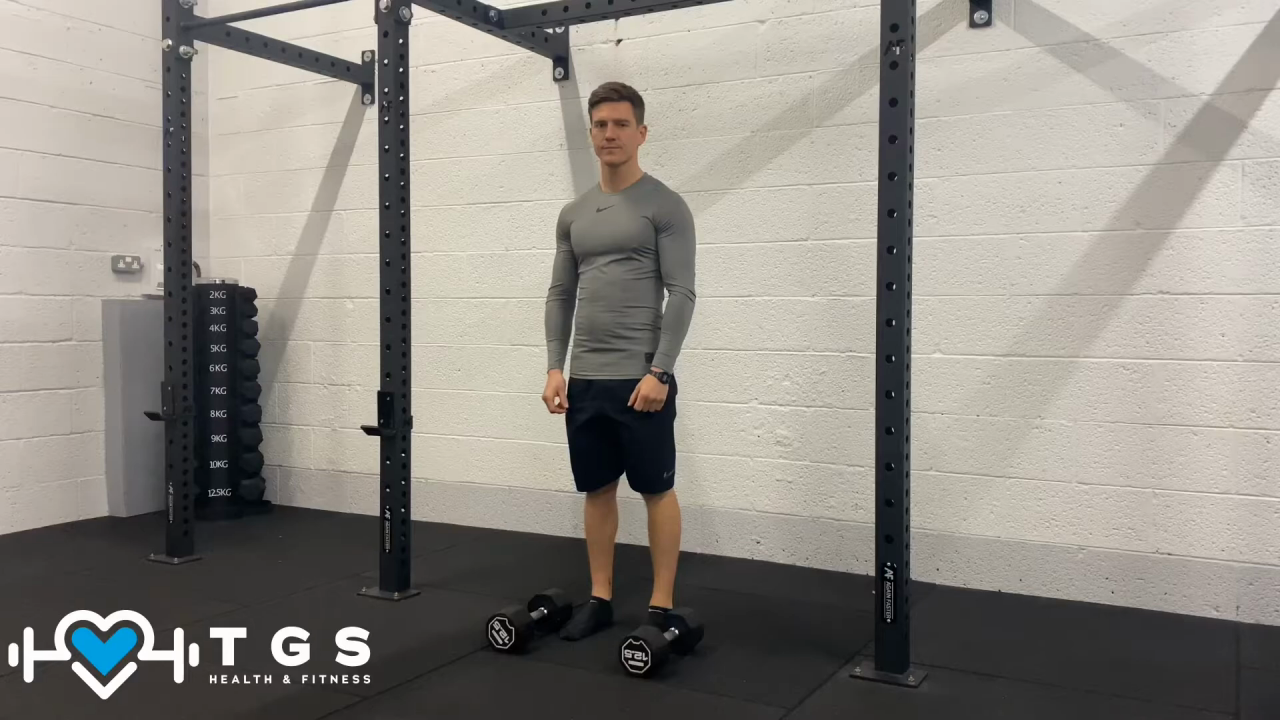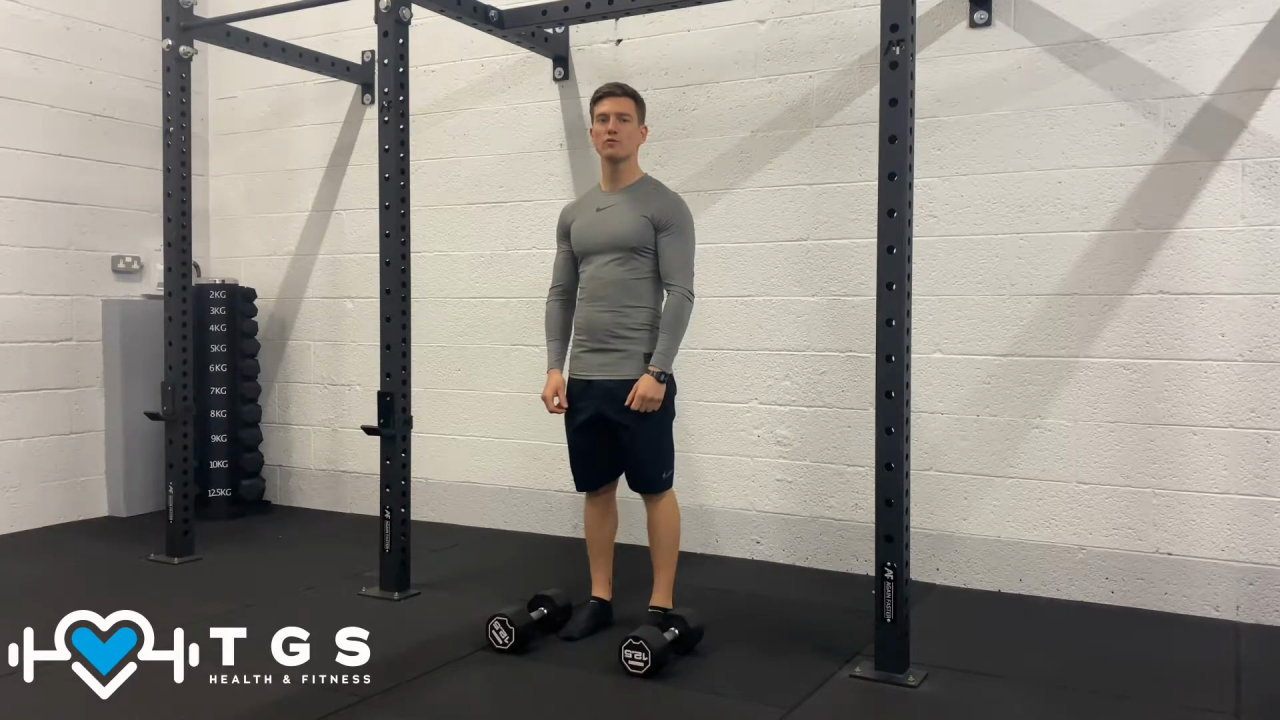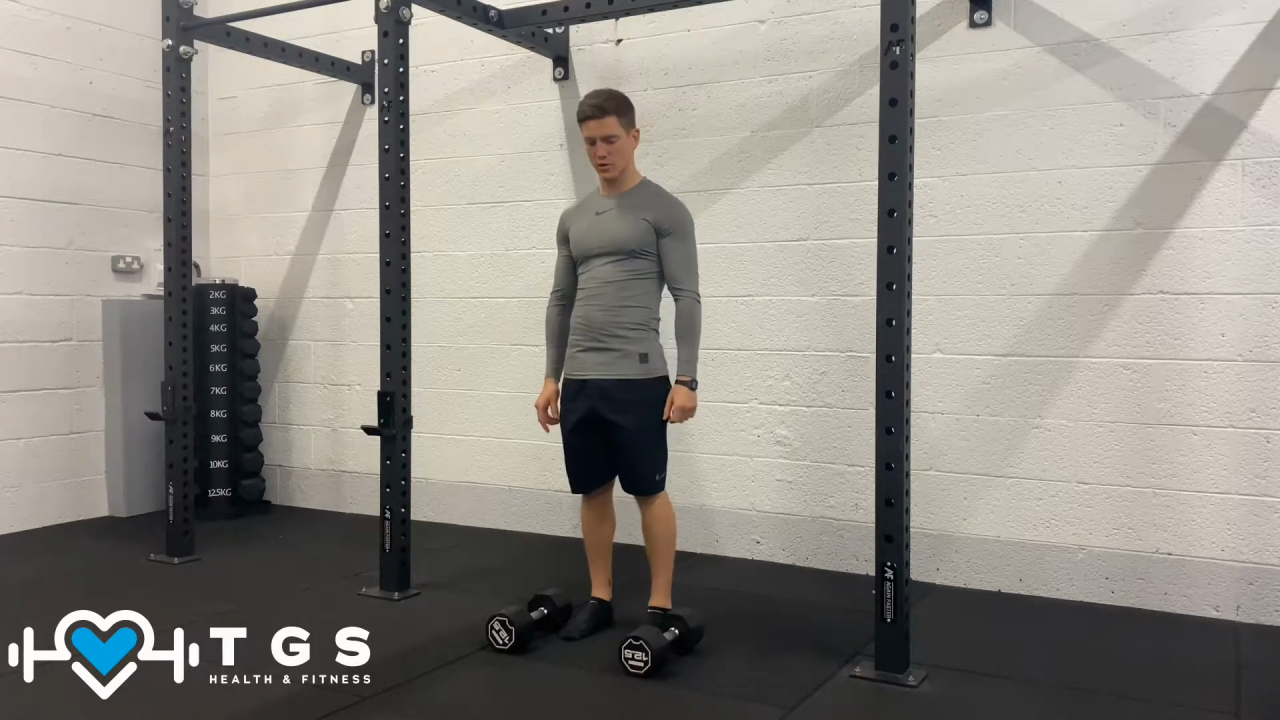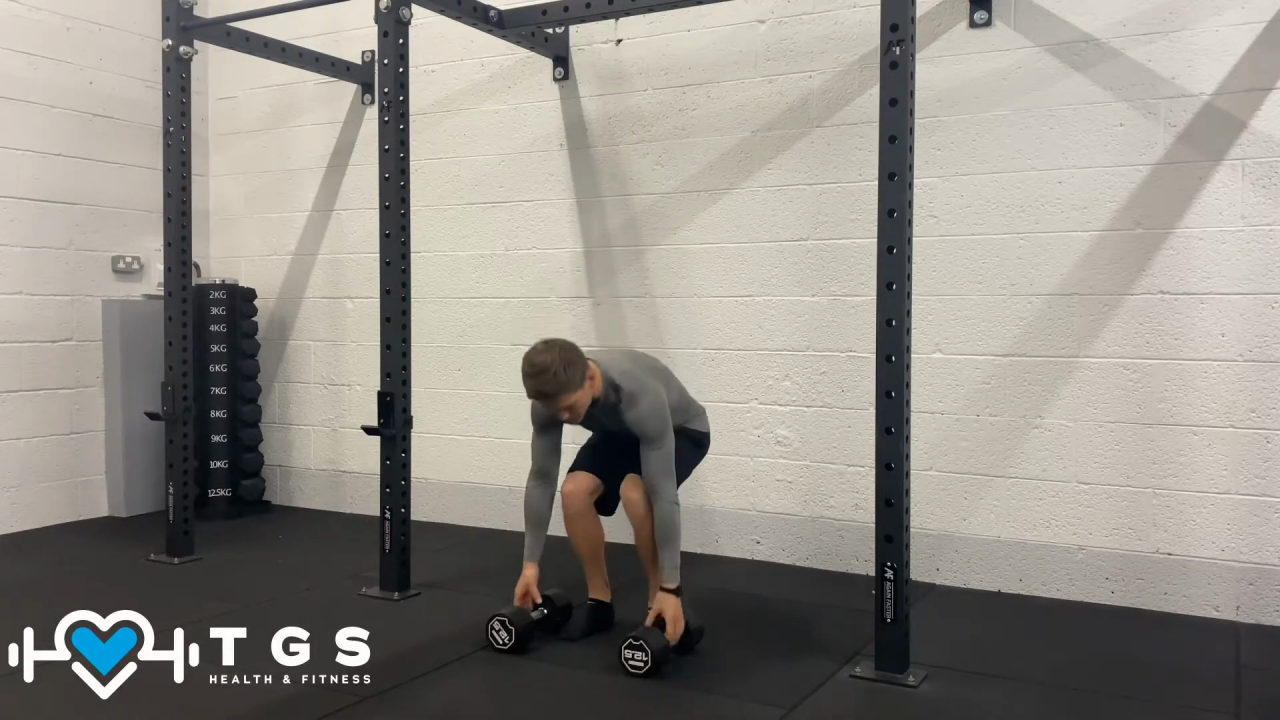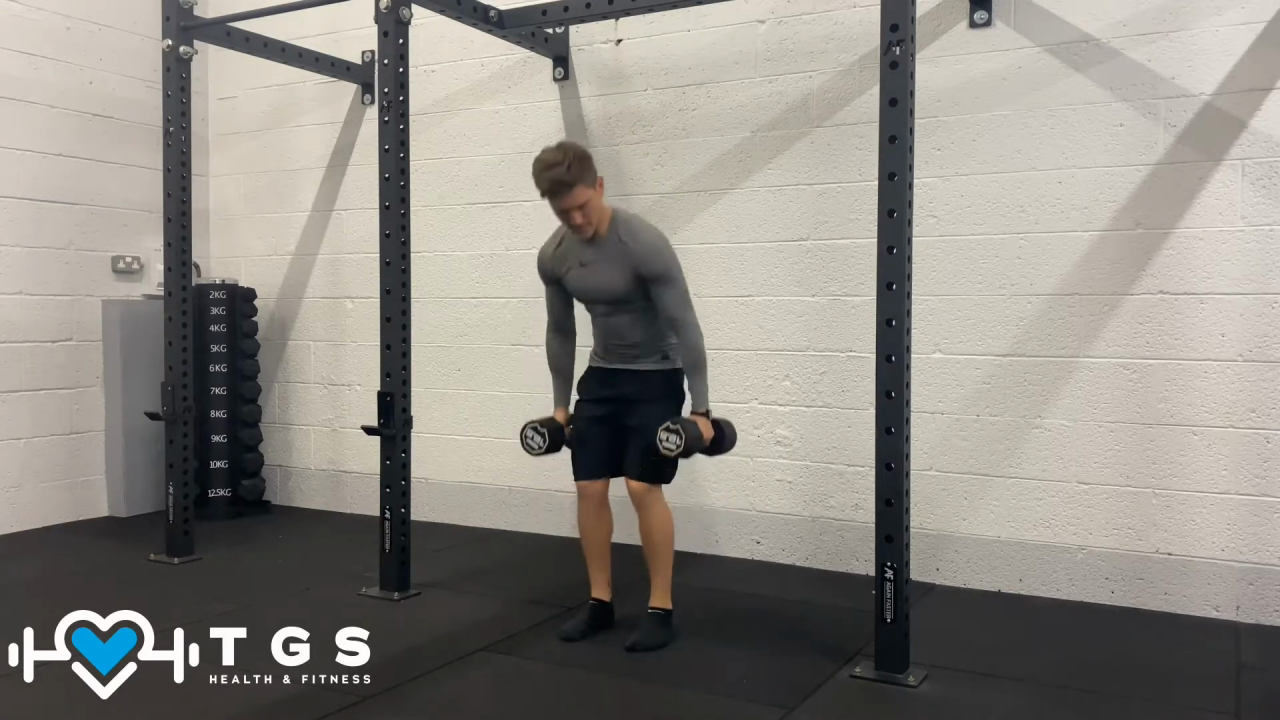
dt=1s
person 1, frame 1
left shoulder: (664, 206)
right shoulder: (573, 214)
left elbow: (681, 294)
right elbow: (560, 295)
left wrist: (659, 371)
right wrist: (555, 367)
left hip: (641, 377)
right hip: (585, 379)
left knee: (655, 489)
right knee: (597, 489)
left ankle: (661, 606)
right ankle: (600, 598)
person 1, frame 2
left shoulder: (664, 205)
right shoulder: (574, 213)
left elbow: (680, 294)
right elbow: (560, 294)
left wrist: (657, 370)
right wrist: (555, 367)
left hip: (640, 377)
right hip: (584, 378)
left knee: (655, 489)
right knee: (596, 489)
left ankle: (661, 605)
right ankle: (600, 598)
person 1, frame 3
left shoulder: (664, 209)
right shoulder: (573, 217)
left elbow: (686, 297)
right elbow: (561, 300)
left wrist: (686, 378)
right wrist: (552, 376)
left hip: (637, 377)
right hip: (580, 380)
left knee: (647, 491)
right knee: (592, 491)
left ankle: (661, 606)
right ankle: (600, 599)
person 1, frame 4
left shoulder: (641, 398)
right shoulder: (551, 400)
left elbow: (663, 494)
right elbow: (541, 479)
left wrist: (670, 587)
right wrist: (531, 563)
left hip: (681, 431)
right hip: (619, 433)
left knee: (635, 497)
right knee: (574, 492)
left ankle: (658, 609)
right ankle: (599, 600)
person 1, frame 5
left shoulder: (644, 243)
right shoulder: (552, 256)
left elbow: (685, 326)
right elbow: (560, 332)
left wrist: (700, 409)
right wrist: (561, 404)
left hip: (657, 375)
right hip: (603, 374)
left knee: (642, 486)
right knee: (589, 487)
left ankle: (661, 608)
right ankle: (600, 600)
